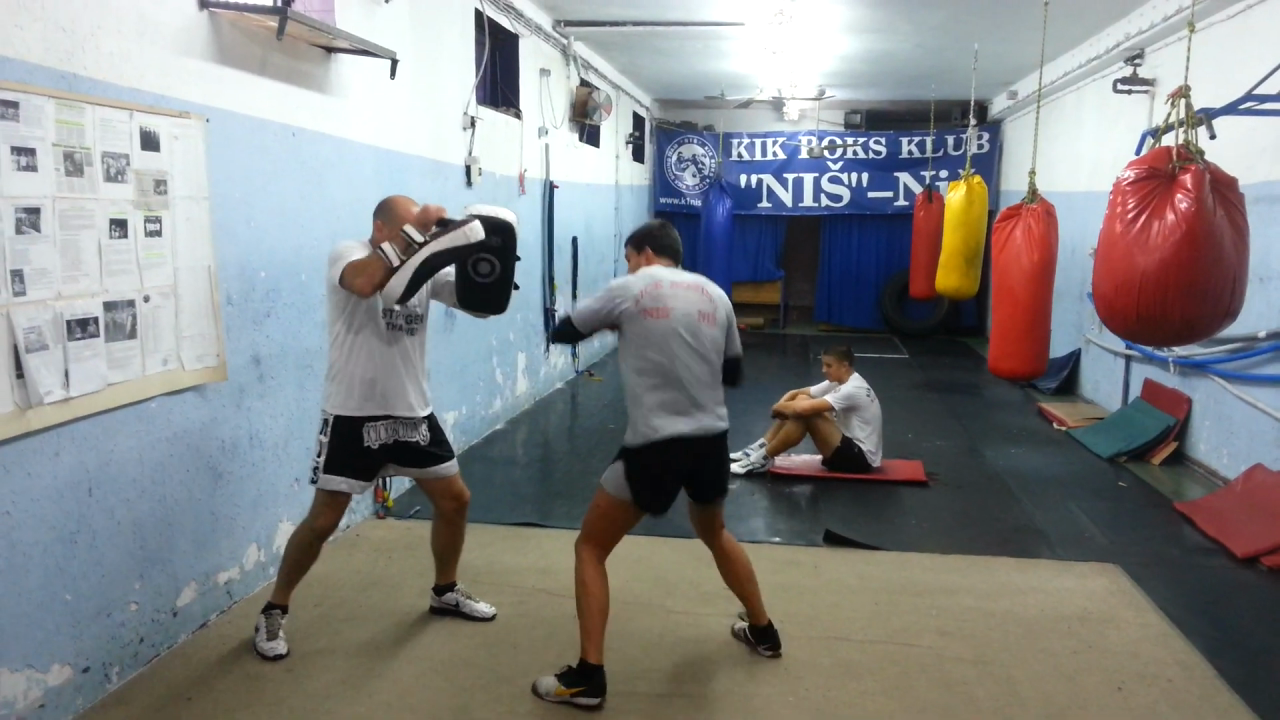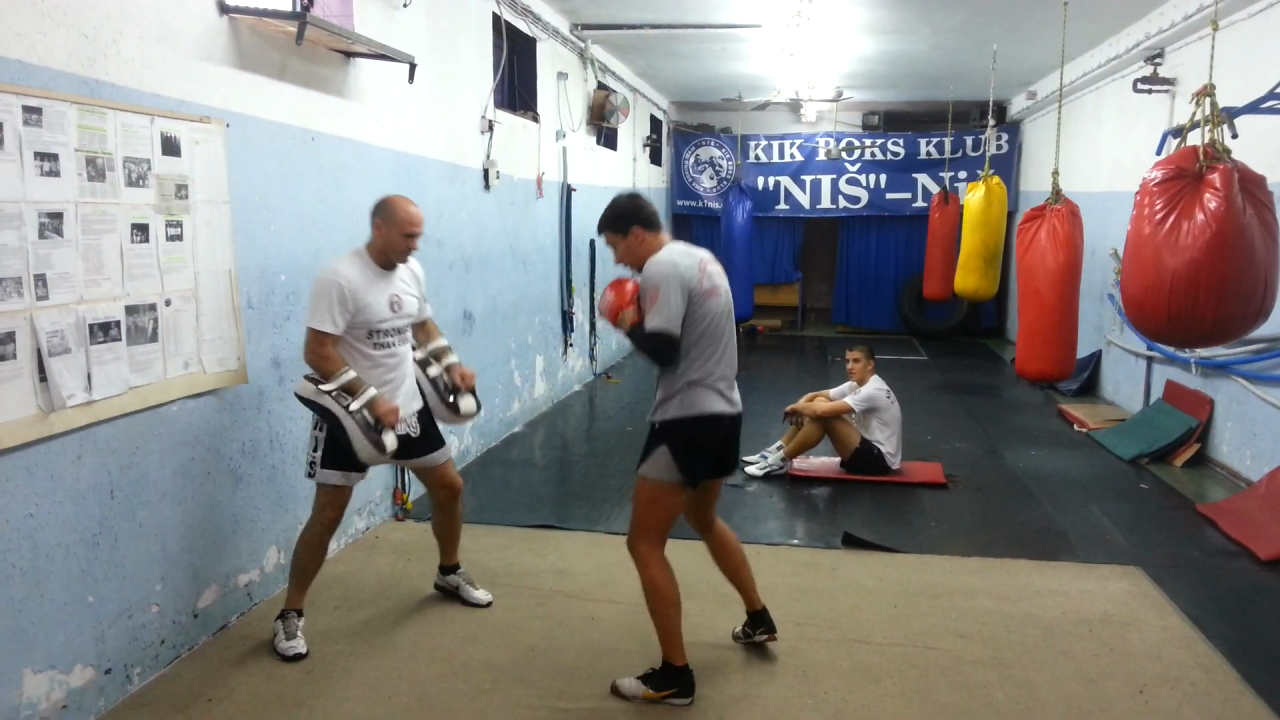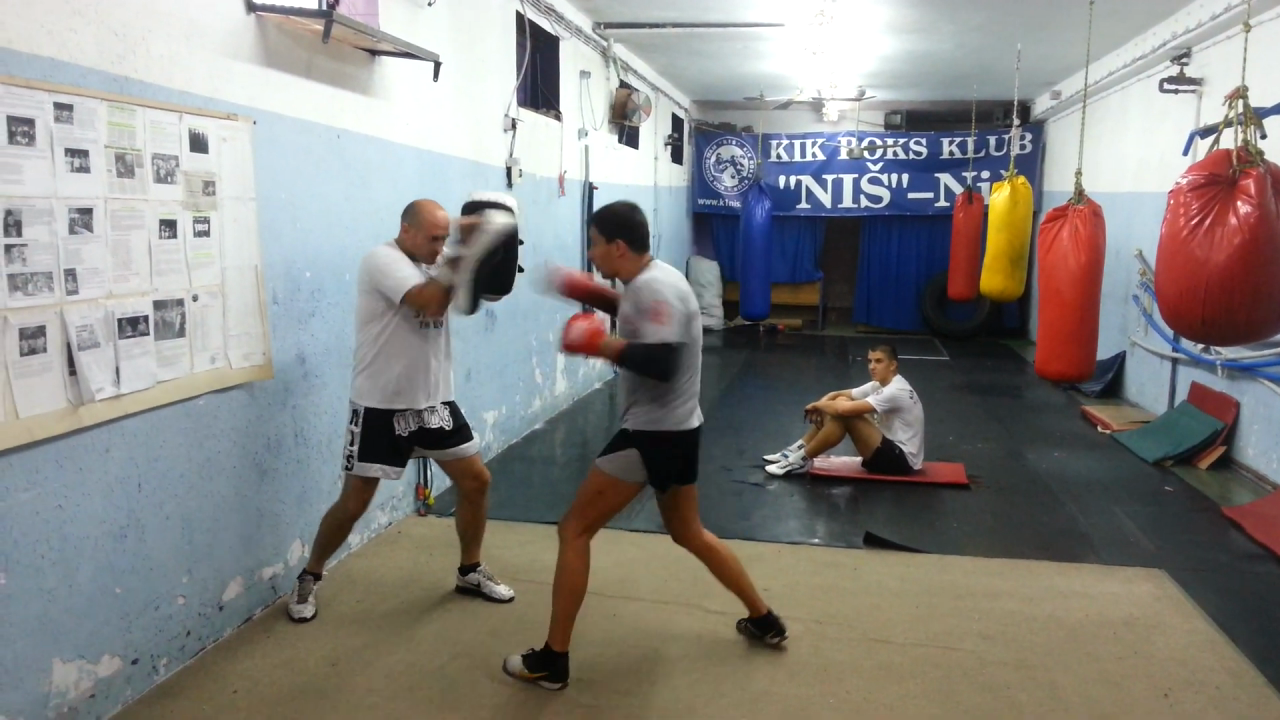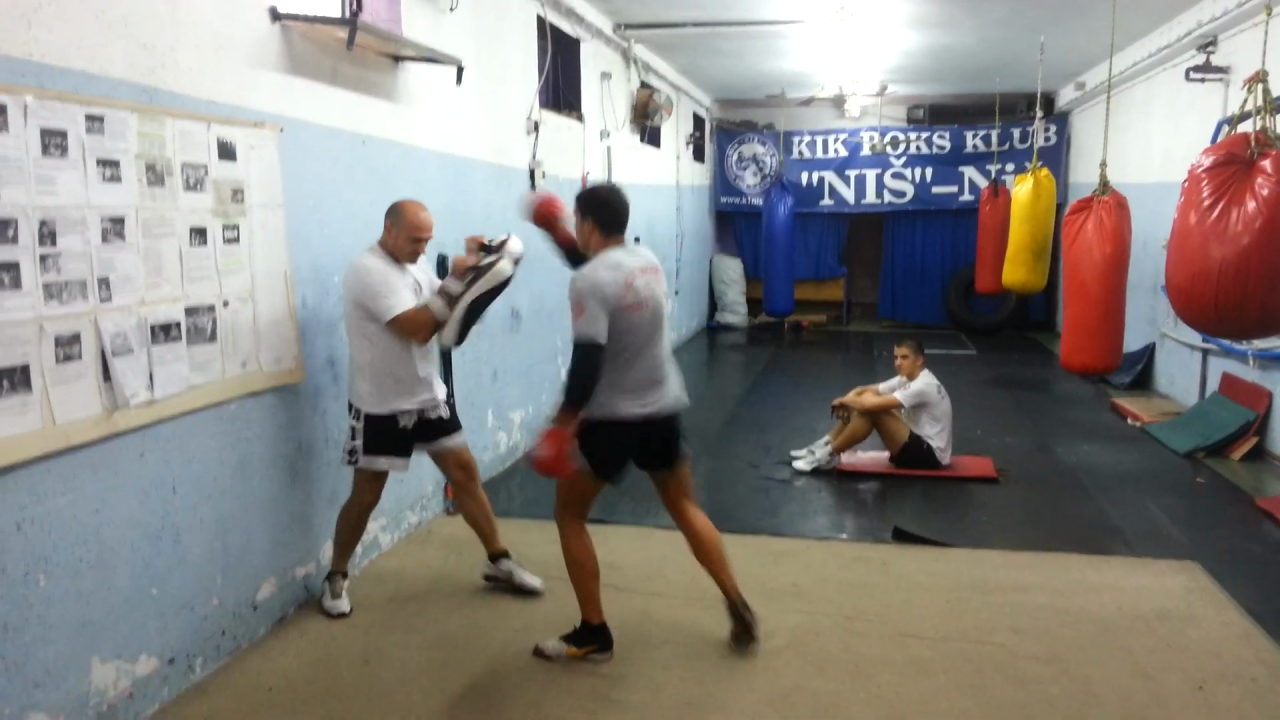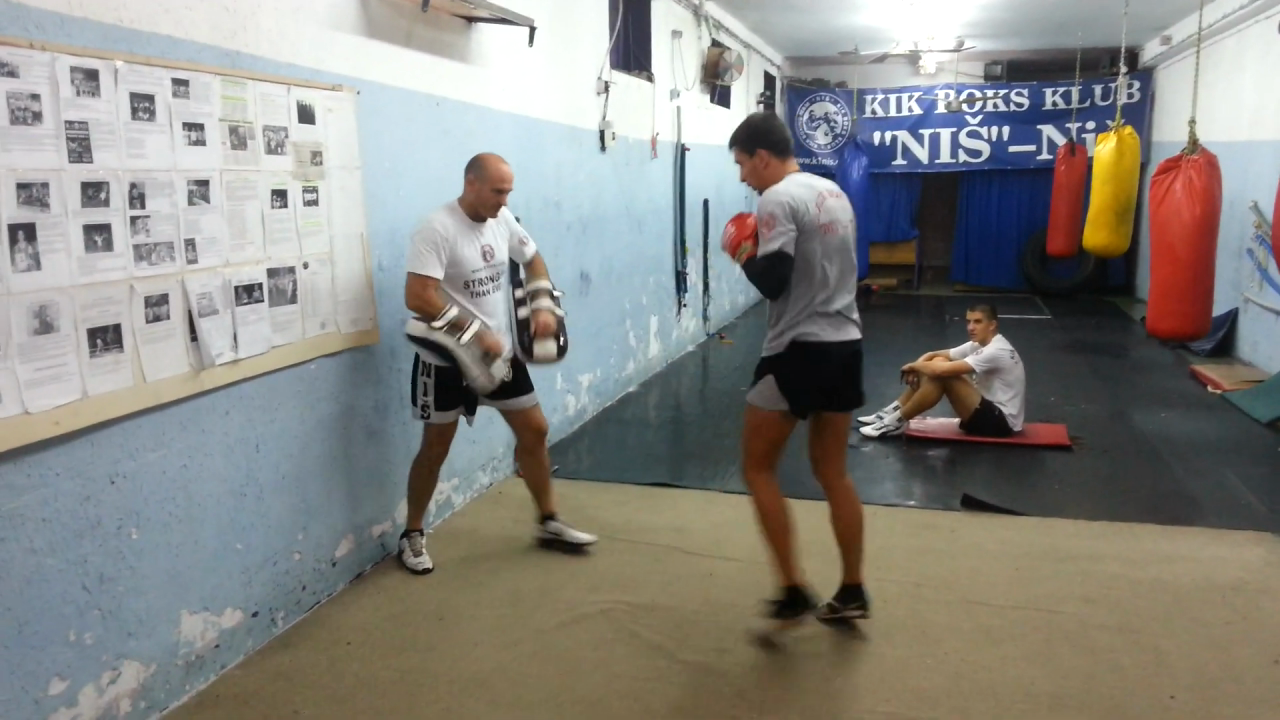
dt=1s
person 1, frame 1
left shoulder: (627, 288)
right shoulder: (716, 295)
left elbow: (564, 332)
right elbow: (733, 374)
left wrist: (577, 319)
left hip: (655, 446)
right hip: (711, 438)
left knee: (590, 548)
right knee: (715, 534)
left ankle: (588, 676)
right ankle: (763, 630)
person 1, frame 2
left shoulder: (663, 267)
right shoulder: (700, 258)
left elbow: (661, 349)
left wrist: (626, 321)
right wrist: (642, 315)
left hip: (686, 419)
right hip: (725, 412)
left knee: (644, 544)
right knee: (705, 520)
left ankle: (675, 674)
right ankle: (758, 619)
person 1, frame 3
left shoulder: (652, 288)
right shoulder: (653, 279)
left elbow: (661, 364)
left wrist: (604, 346)
right wrist: (593, 293)
left hip: (652, 432)
right hip: (682, 429)
left knee: (574, 530)
right knee: (688, 532)
left ankle: (553, 659)
right ankle: (764, 620)
person 1, frame 4
left shoulder: (589, 282)
right shoulder: (646, 260)
left elbow: (587, 364)
left wrist: (563, 423)
left hip: (611, 422)
right hip: (662, 411)
left knee: (569, 515)
right knee: (685, 510)
left ankle: (593, 632)
right ankle: (739, 612)
person 1, frame 5
left shoulder: (776, 200)
right shoulder: (833, 192)
left elbow: (775, 282)
left wrist: (744, 254)
left hip: (798, 353)
right hip: (845, 346)
left knee: (758, 469)
right knee: (832, 472)
left ankle: (793, 592)
right ankle: (852, 590)
person 2, frame 1
right shoulder: (348, 254)
right elbow: (363, 283)
right wrist: (413, 235)
left hip: (412, 412)
right hip: (352, 415)
left knee: (455, 499)
right knee: (323, 520)
left ankle: (445, 591)
right ankle: (273, 611)
person 2, frame 2
left shoulder: (411, 271)
right shoulder: (339, 277)
right elbow: (317, 353)
left wrist: (450, 365)
right wrist: (367, 401)
left hip: (406, 406)
left knee: (449, 487)
right knee: (326, 516)
left ankle: (449, 573)
right ankle: (290, 615)
person 2, frame 3
left shoulder: (441, 260)
right shoulder: (381, 260)
left elbow: (492, 288)
right elbow: (431, 304)
left wrist: (494, 246)
right wrist: (462, 251)
left hip: (433, 399)
right hip: (381, 405)
left knee: (477, 480)
right knee: (354, 503)
left ankle: (470, 572)
right ankle: (310, 576)
person 2, frame 4
left shoulder: (413, 262)
right shoulder: (368, 271)
left elbow: (448, 314)
right elbow: (419, 331)
left wrist: (476, 263)
right wrist: (454, 284)
left hip: (427, 393)
right hip: (380, 405)
left knee: (465, 472)
right knee: (365, 496)
left ankle: (498, 562)
right ankle: (336, 577)
person 2, frame 5
left shoulder: (503, 221)
right shoulder: (436, 228)
left elbow: (534, 259)
right elbow: (418, 298)
left wrist: (543, 306)
right wrist: (473, 335)
left hip: (500, 353)
right hip: (446, 359)
left knee: (534, 429)
right knee: (435, 449)
left ankle: (549, 521)
right ankle: (412, 534)
